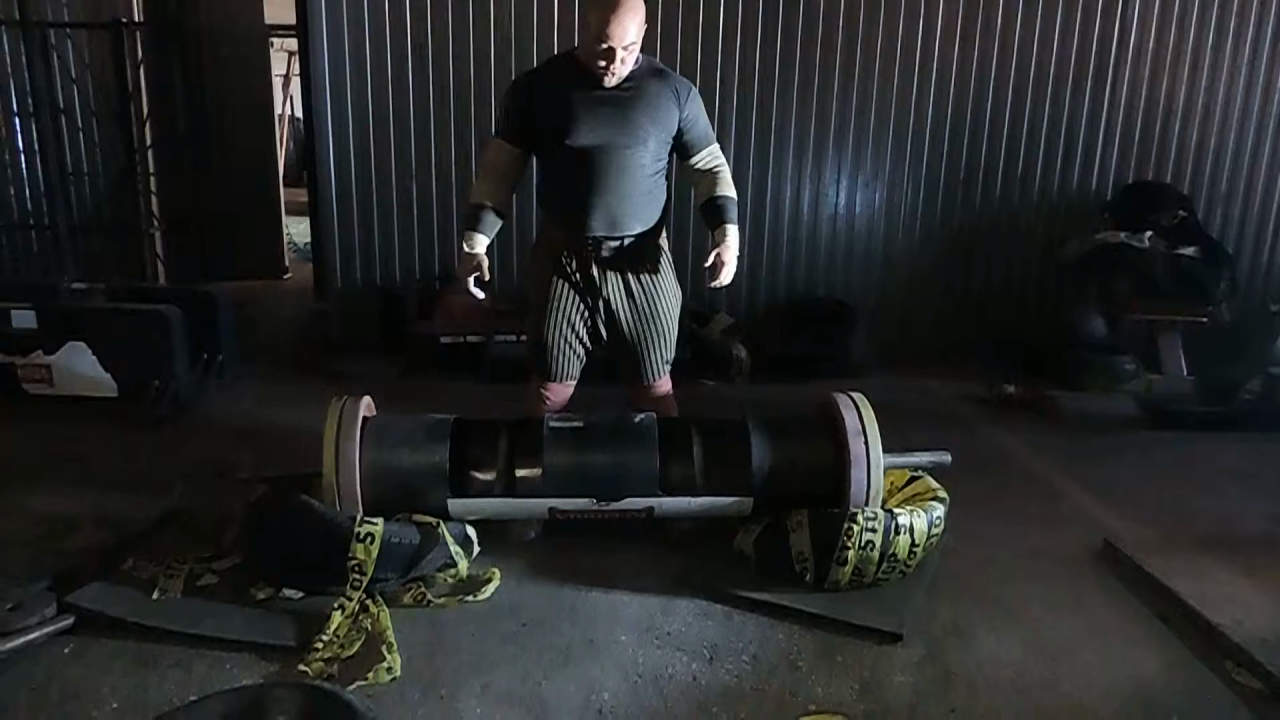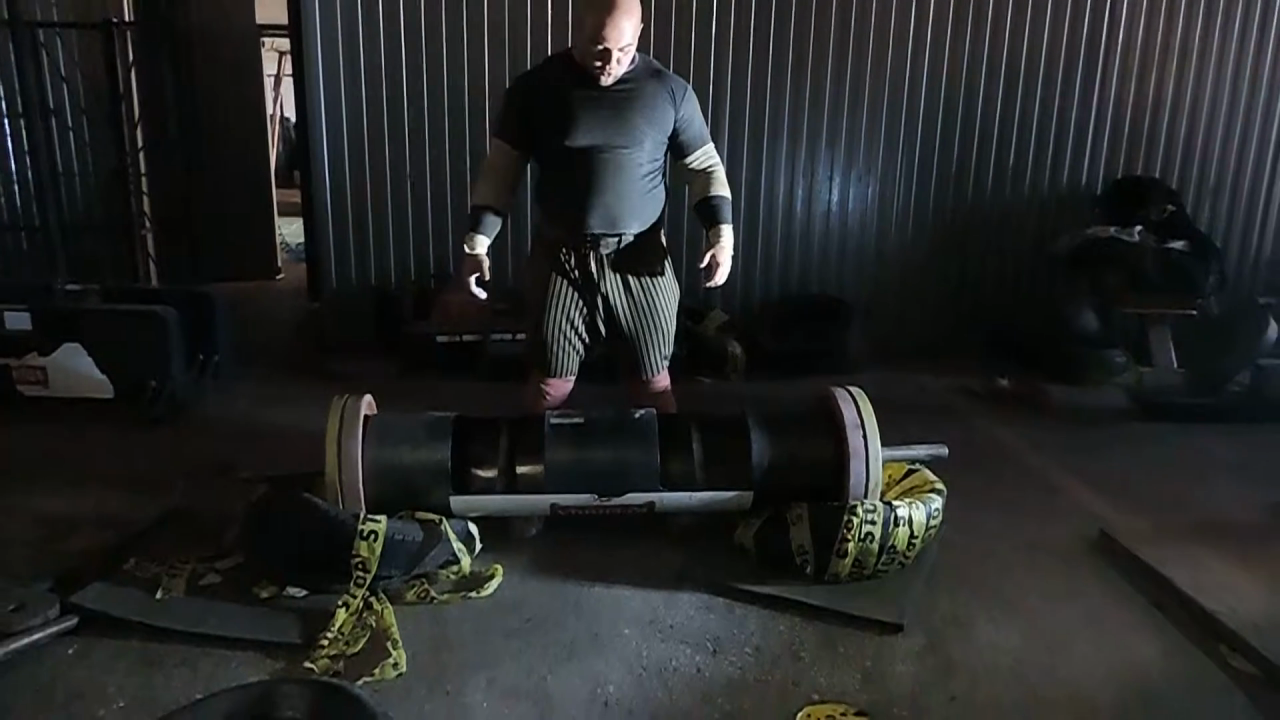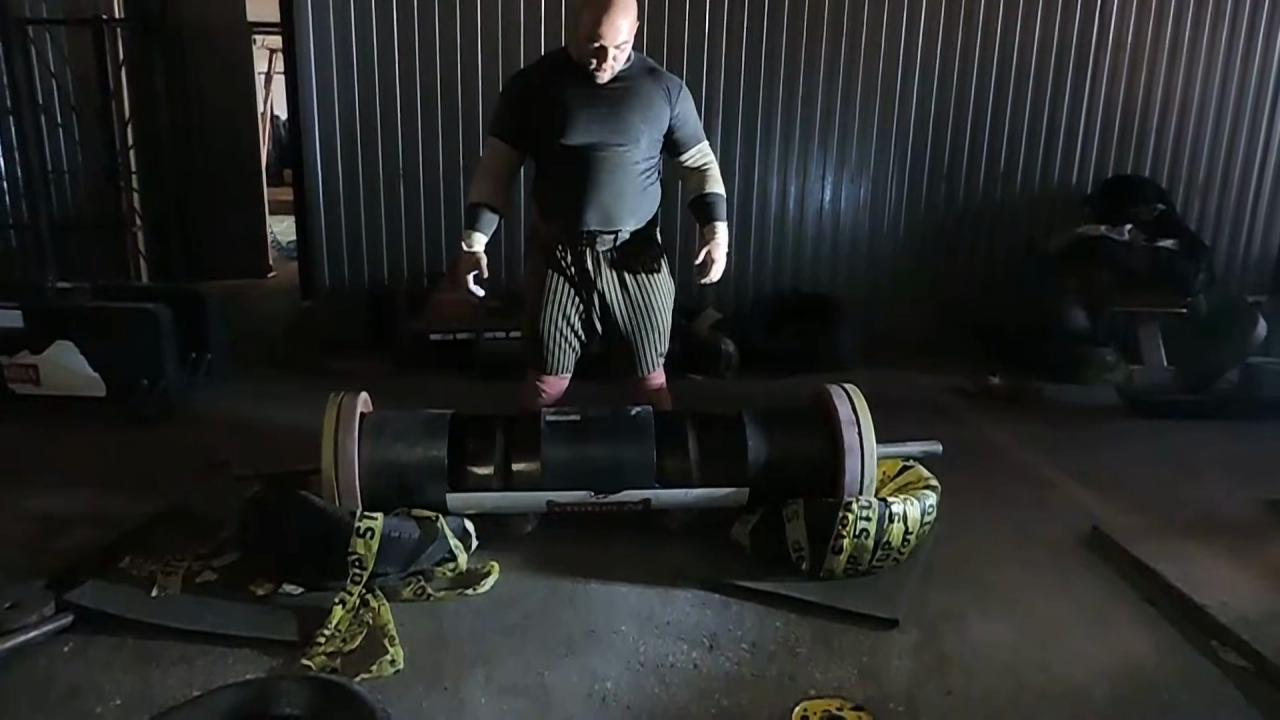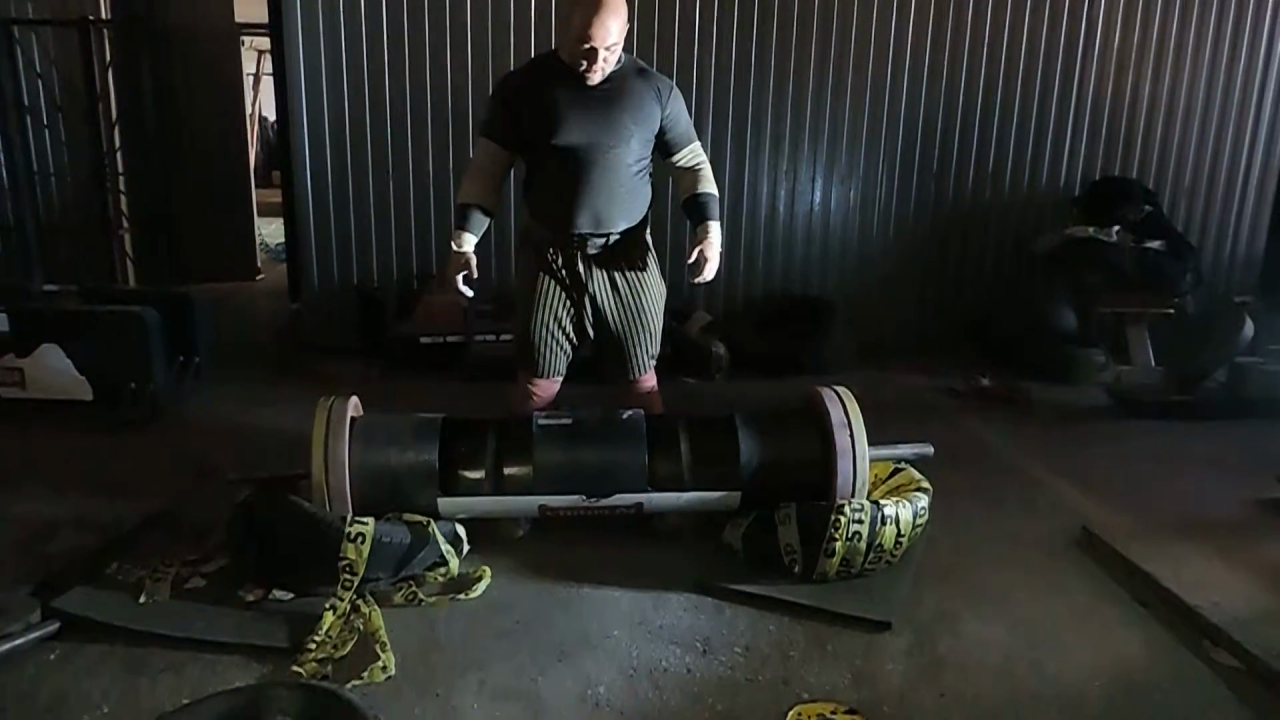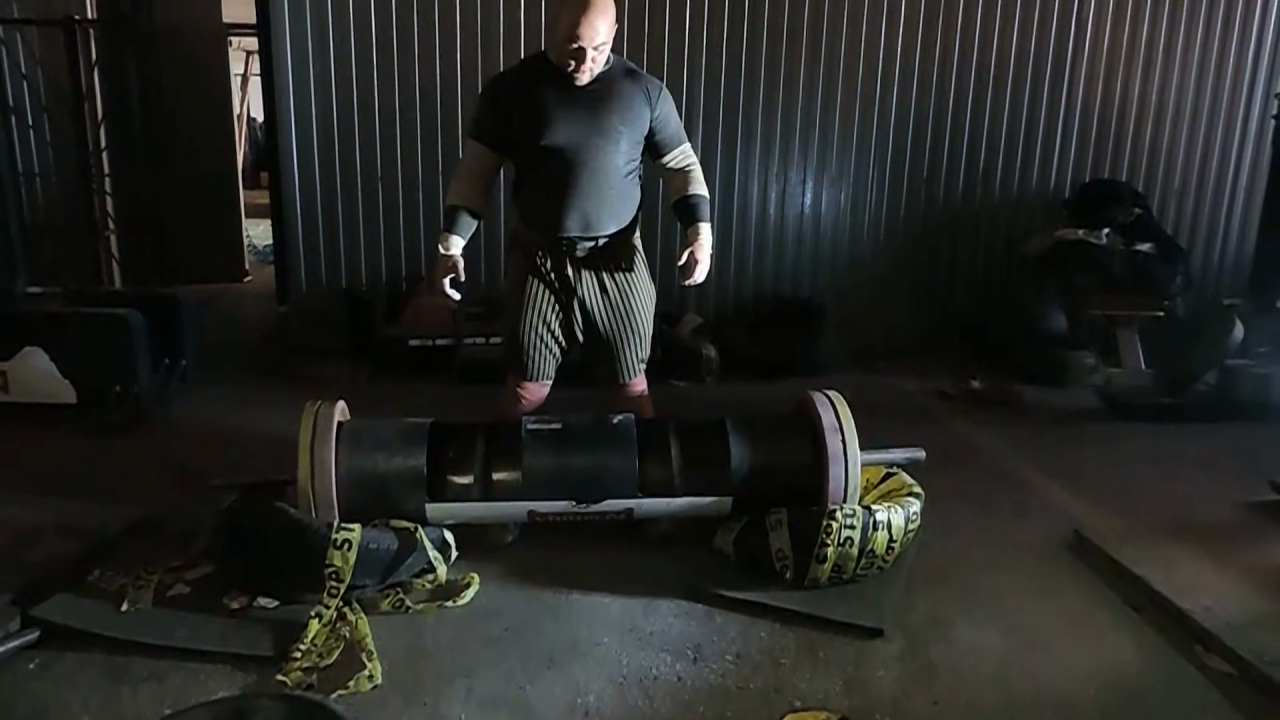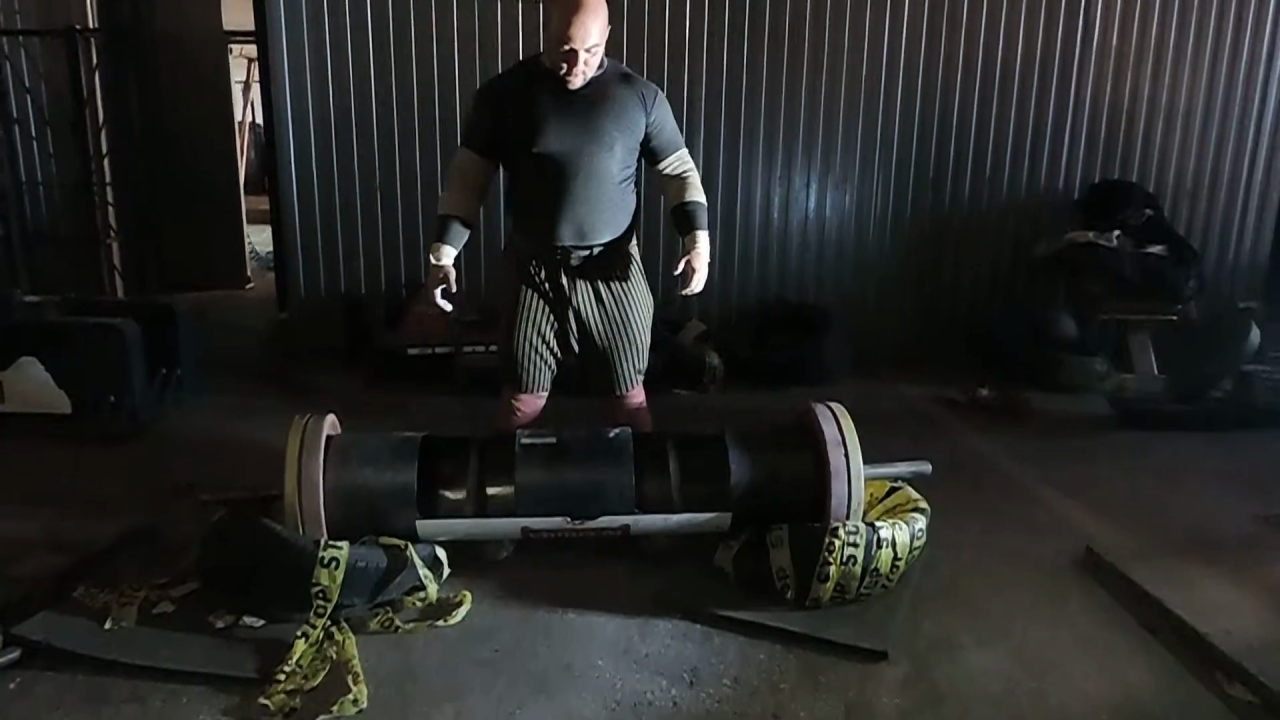
dt=0.4s
person 1, frame 1
left shoulder: (673, 90)
right shoulder: (538, 86)
left elbow: (709, 165)
right elbow: (499, 167)
left wrist: (727, 233)
right wrist: (475, 242)
left hip: (641, 262)
right hip: (562, 258)
left knee: (655, 384)
right knee: (551, 387)
person 1, frame 2
left shoulder: (669, 89)
right shoulder: (535, 87)
left elbow: (704, 165)
right elbow: (500, 169)
left wrist: (721, 234)
right wrist: (477, 243)
left hip: (640, 258)
right hip: (560, 256)
left knee: (654, 379)
right knee: (551, 382)
person 1, frame 3
left shoulder: (665, 88)
right shoulder: (532, 84)
left elbow: (699, 163)
right elbow: (497, 166)
left wrist: (716, 230)
right wrist: (474, 240)
left hip: (636, 254)
right hip: (556, 253)
left knee: (650, 375)
right knee: (547, 379)
person 1, frame 4
left shoulder: (655, 89)
right shoulder: (523, 86)
left elbow: (691, 163)
right elbow: (487, 167)
left wrist: (709, 229)
right wrist: (463, 240)
left hip: (626, 256)
right hip: (548, 256)
left knee: (641, 376)
right knee: (538, 381)
person 1, frame 5
left shoulder: (645, 90)
right shoulder: (512, 87)
left elbow: (682, 164)
right elbow: (477, 168)
left wrist: (700, 230)
right wrist: (451, 242)
left hip: (617, 260)
right hip: (538, 259)
left knee: (633, 380)
right knee: (528, 385)
person 1, frame 6
left shoulder: (639, 95)
right shoulder: (504, 93)
left elbow: (678, 170)
right elbow: (468, 176)
left wrist: (697, 239)
right wrist: (443, 252)
left hip: (612, 269)
right hip: (532, 268)
left knee: (628, 393)
right knee: (522, 398)
